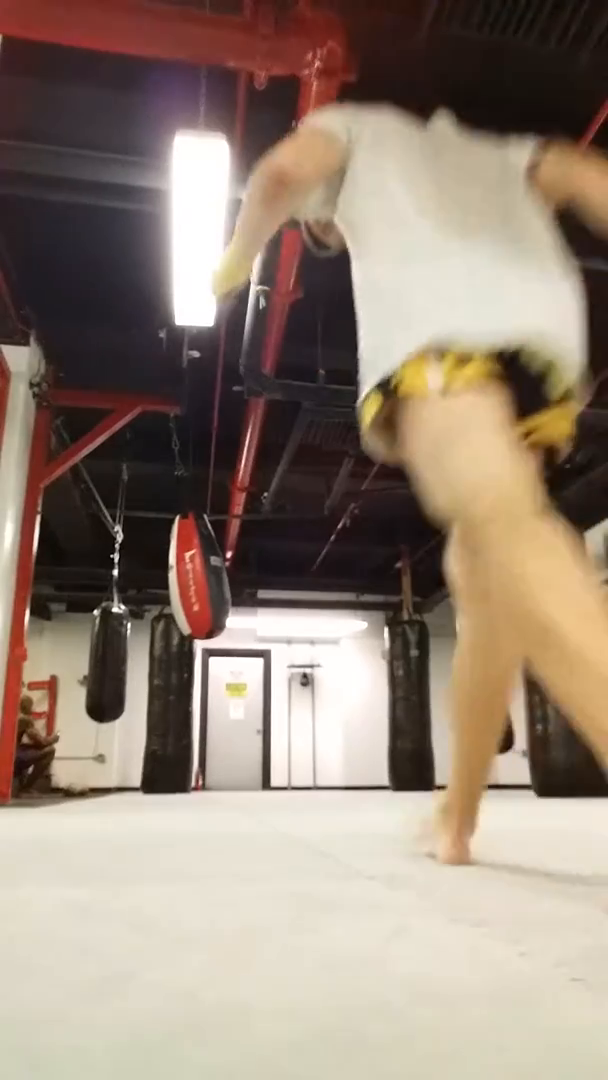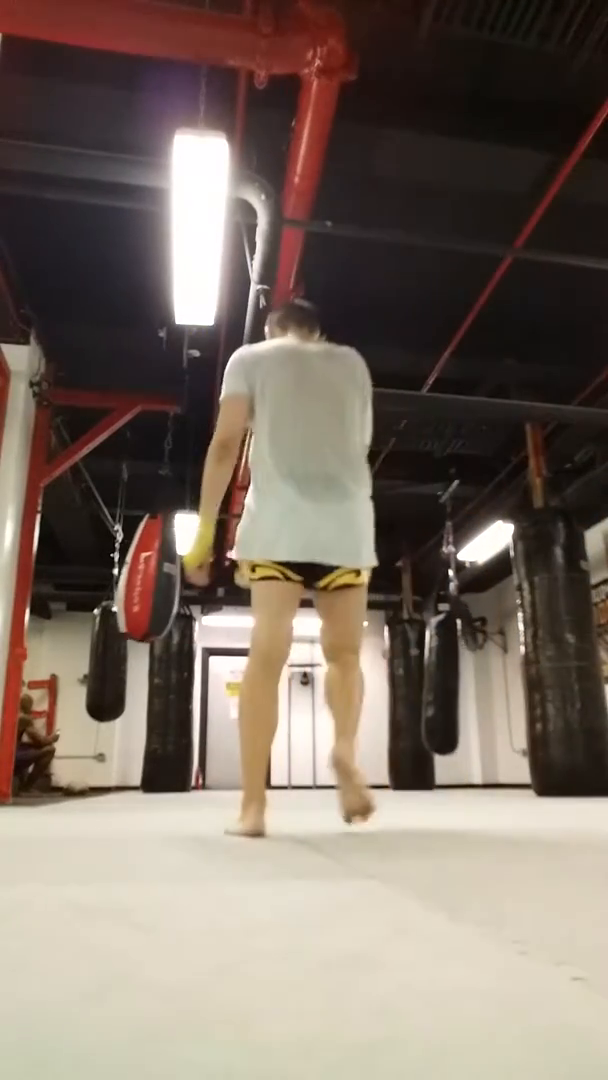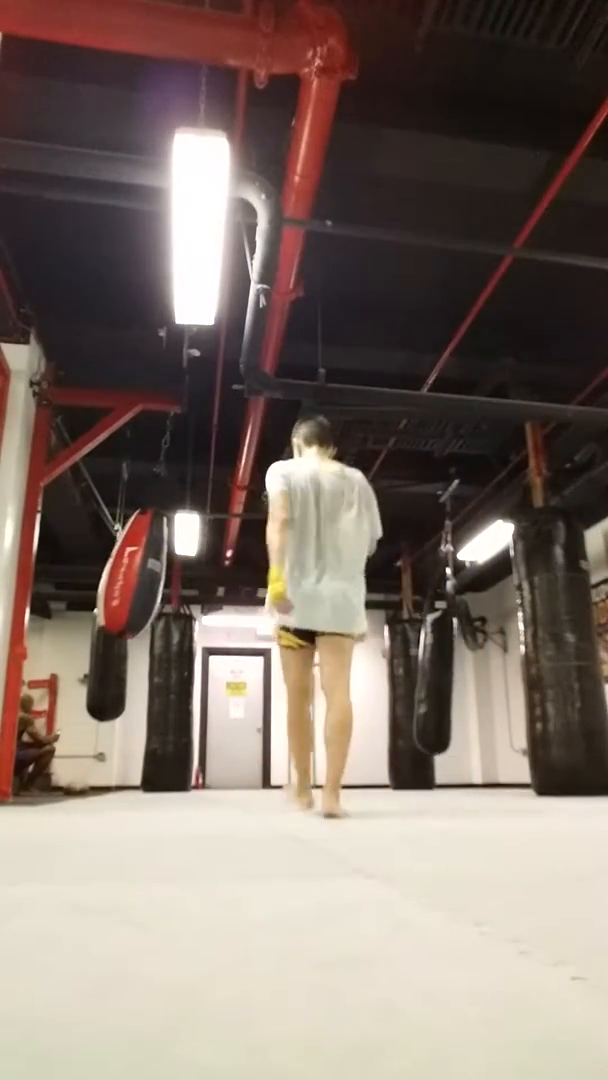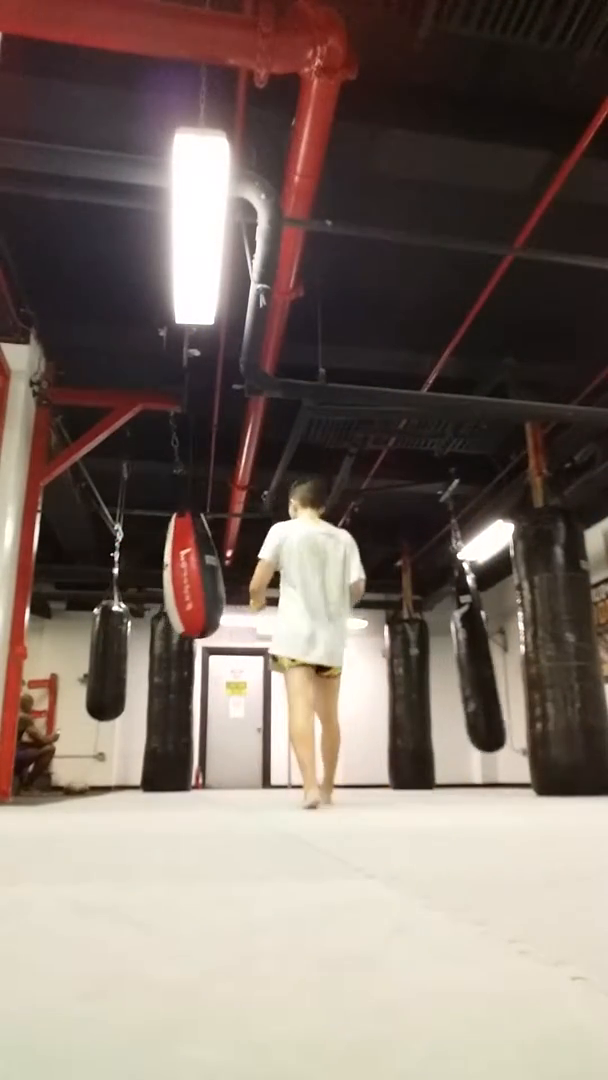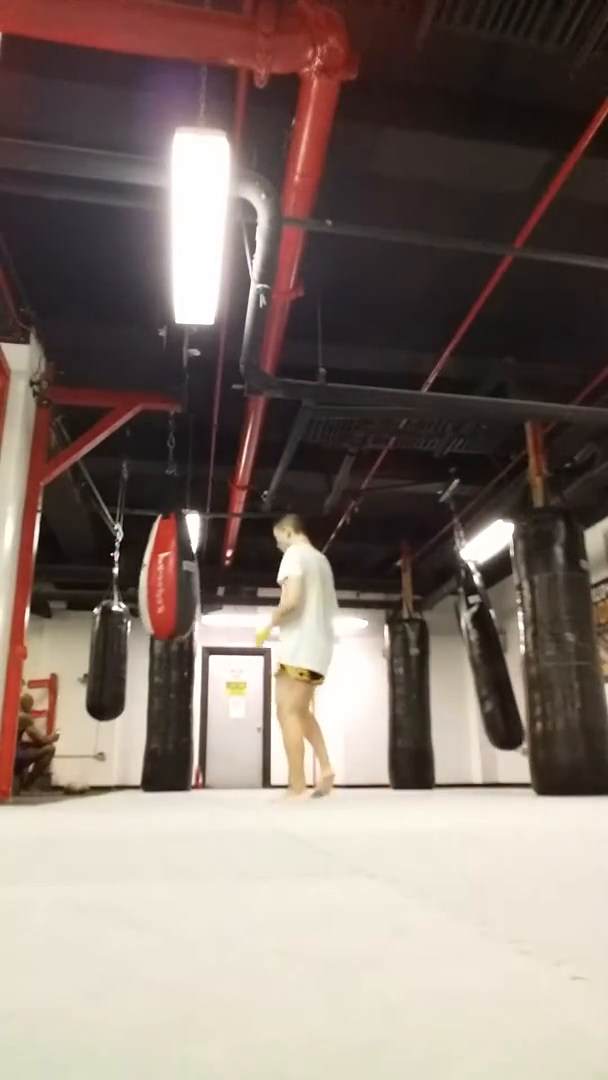
dt=0.7s
person 1, frame 1
left shoulder: (347, 129)
right shoulder: (482, 150)
left elbow: (285, 170)
left wrist: (238, 255)
left hip: (435, 324)
left knee: (499, 526)
right knee: (482, 572)
person 1, frame 2
left shoulder: (250, 357)
right shoulder: (351, 362)
left elbow: (226, 441)
left wrist: (205, 528)
left hip: (275, 524)
right hip: (345, 521)
left knee: (266, 658)
right knee: (343, 652)
left ankle: (253, 804)
right ankle: (346, 746)
person 1, frame 3
left shoulder: (283, 470)
right shoulder: (357, 480)
left elbow: (279, 520)
right elbow: (371, 543)
left wrist: (277, 576)
left hip: (298, 598)
right hip: (343, 598)
left knee: (299, 696)
right knee: (337, 693)
left ankle: (305, 788)
right ankle: (332, 793)
person 1, frame 4
left shoulder: (282, 531)
right shoulder: (343, 538)
left elbow: (258, 584)
right elbow: (357, 588)
left wrist: (256, 603)
left hip: (296, 634)
right hip: (332, 638)
left knee: (300, 709)
right knee: (328, 714)
left ankle: (311, 785)
right ankle: (327, 787)
person 1, frame 5
left shoulder: (294, 554)
right shoulder: (322, 560)
left elbow: (291, 601)
left wrist: (268, 627)
left hip: (299, 645)
right hip: (320, 646)
left knee: (287, 713)
right knee: (302, 711)
left ankle: (297, 789)
right ankle: (325, 767)
